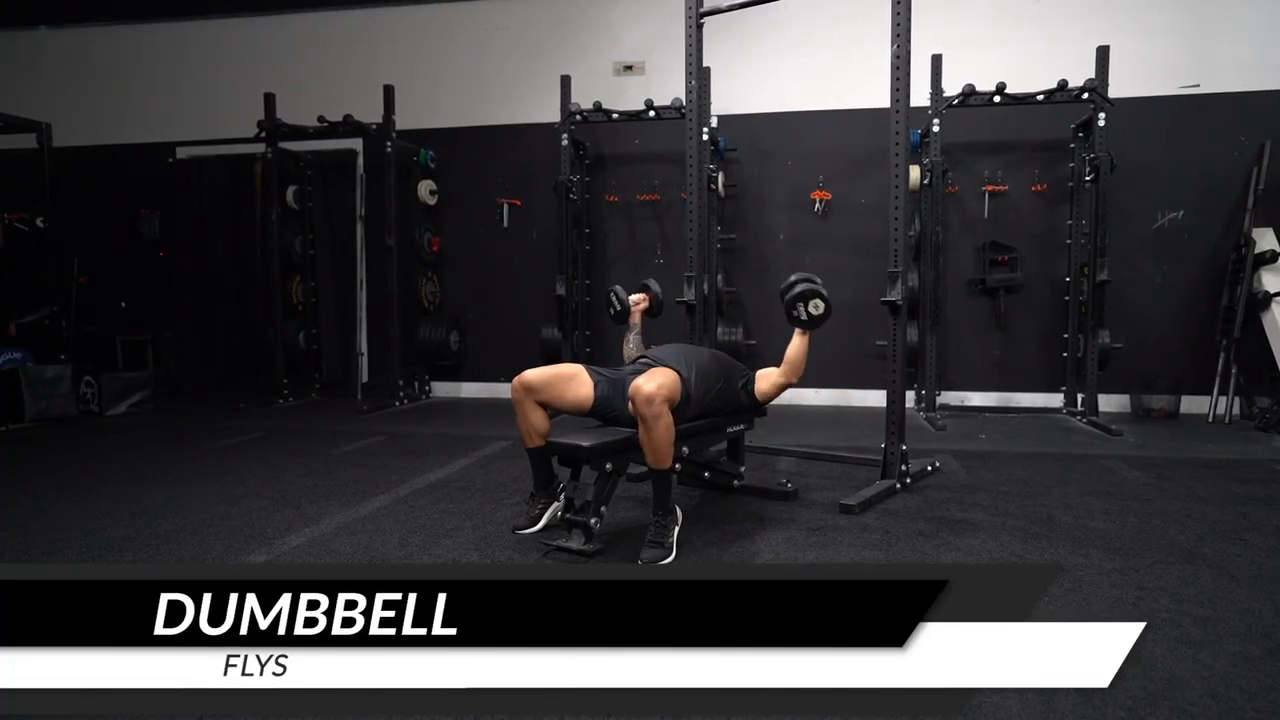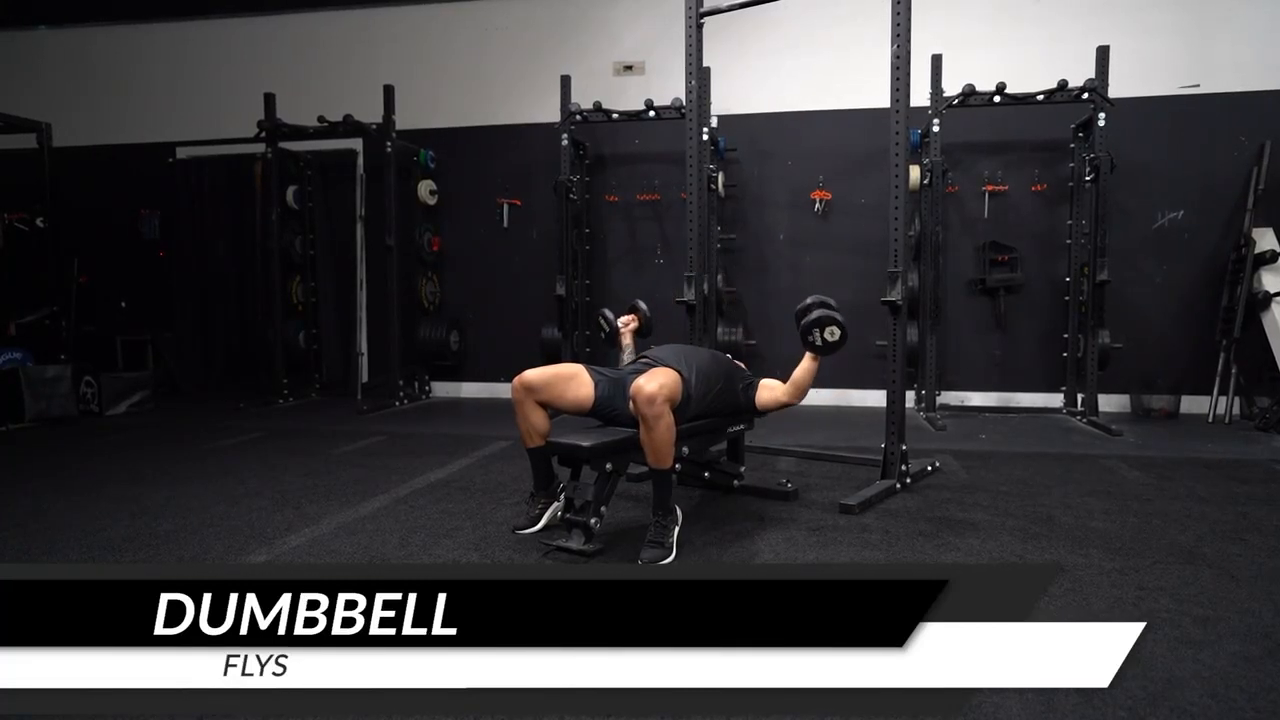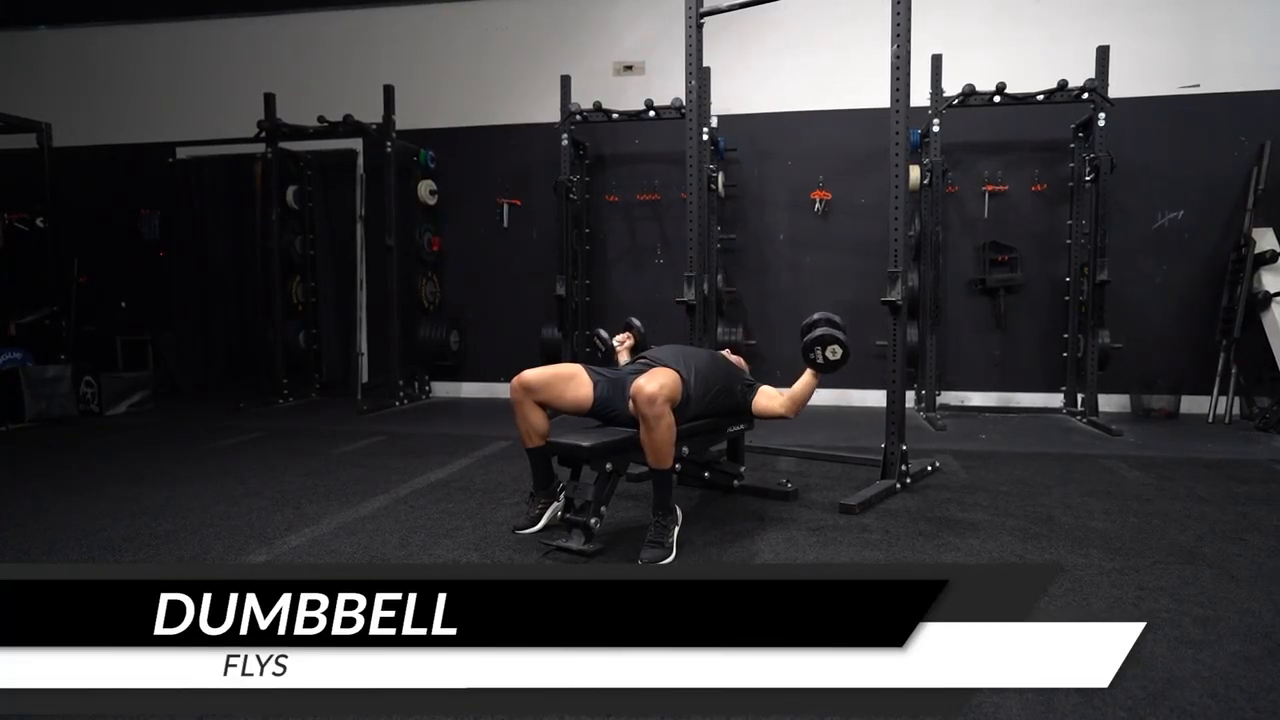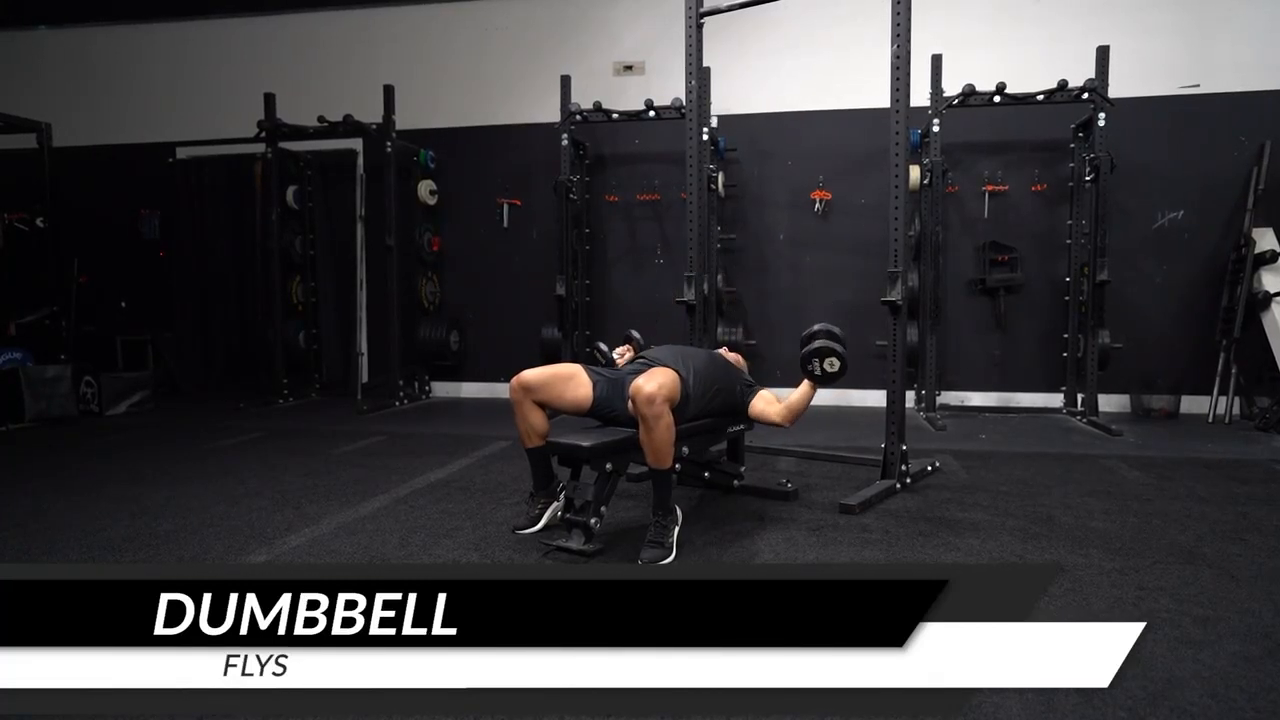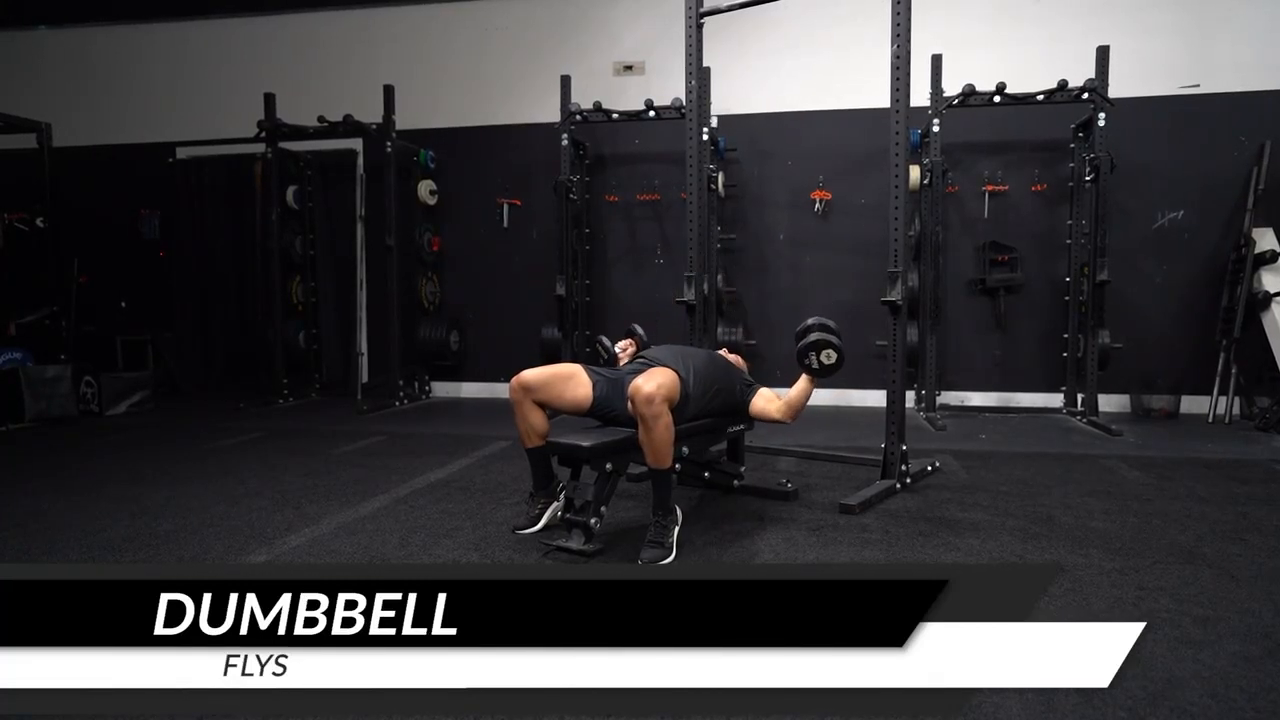
dt=0.2s
person 1, frame 1
left shoulder: (743, 384)
left elbow: (787, 376)
right elbow: (633, 363)
left wrist: (802, 328)
right wrist: (636, 316)
left hip: (651, 394)
right hip: (623, 384)
left knee: (647, 394)
right knee: (525, 385)
left ankle: (665, 517)
right ankle: (547, 494)
person 1, frame 2
left shoulder: (742, 385)
left elbow: (789, 395)
left wrist: (814, 352)
right wrist: (627, 337)
left hip: (654, 393)
right hip: (624, 381)
left knee: (649, 393)
right knee: (525, 385)
left ankle: (665, 517)
right ankle: (547, 494)
person 1, frame 3
left shoulder: (741, 385)
left elbow: (786, 407)
left wrist: (815, 367)
right wrist: (623, 353)
left hip: (654, 393)
right hip: (627, 378)
left knee: (650, 393)
right knee: (524, 385)
left ankle: (665, 517)
right ankle: (547, 494)
person 1, frame 4
left shoulder: (740, 385)
left elbow: (783, 415)
left wrist: (813, 377)
right wrist: (625, 361)
left hip: (653, 393)
right hip: (626, 378)
left knee: (649, 394)
right knee: (524, 385)
left ankle: (665, 517)
right ankle: (546, 493)
person 1, frame 5
left shoulder: (740, 385)
left elbow: (784, 411)
left wrist: (810, 372)
right wrist: (625, 356)
left hip: (651, 393)
right hip: (627, 377)
left knee: (648, 392)
right knee: (524, 384)
left ankle: (664, 516)
right ankle: (546, 493)
